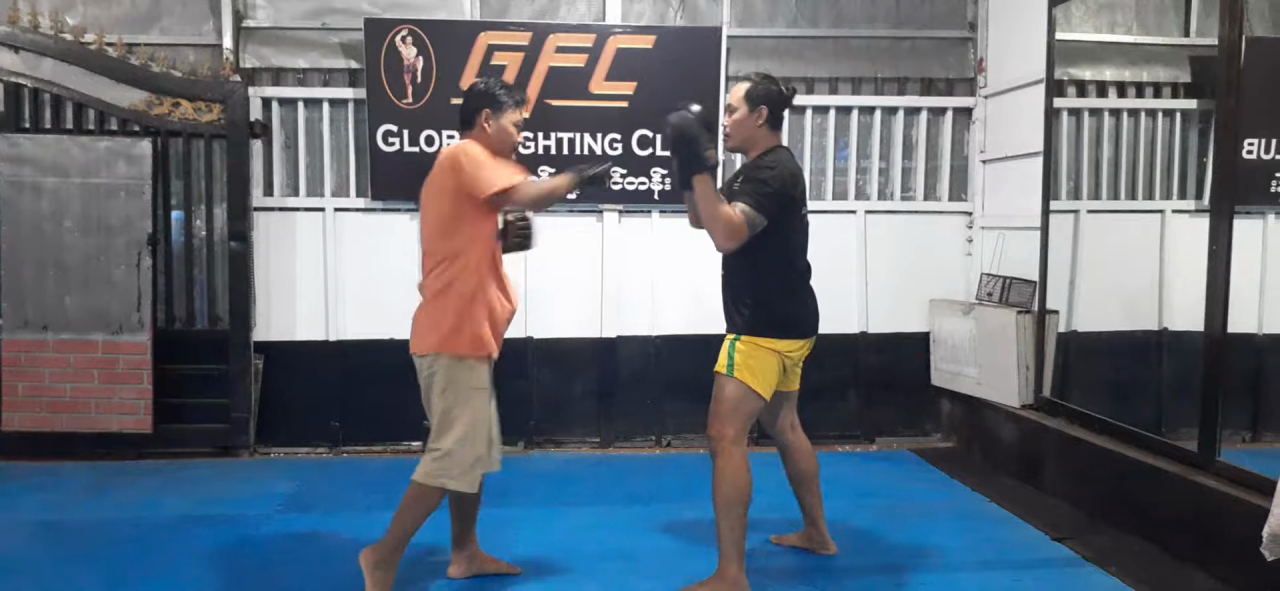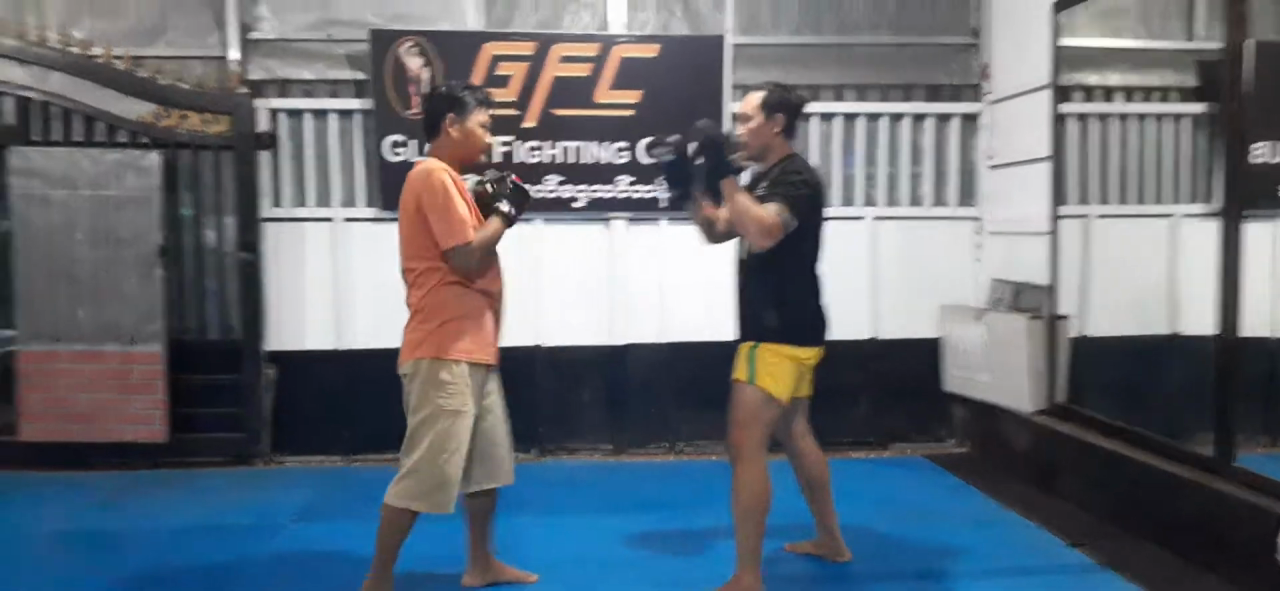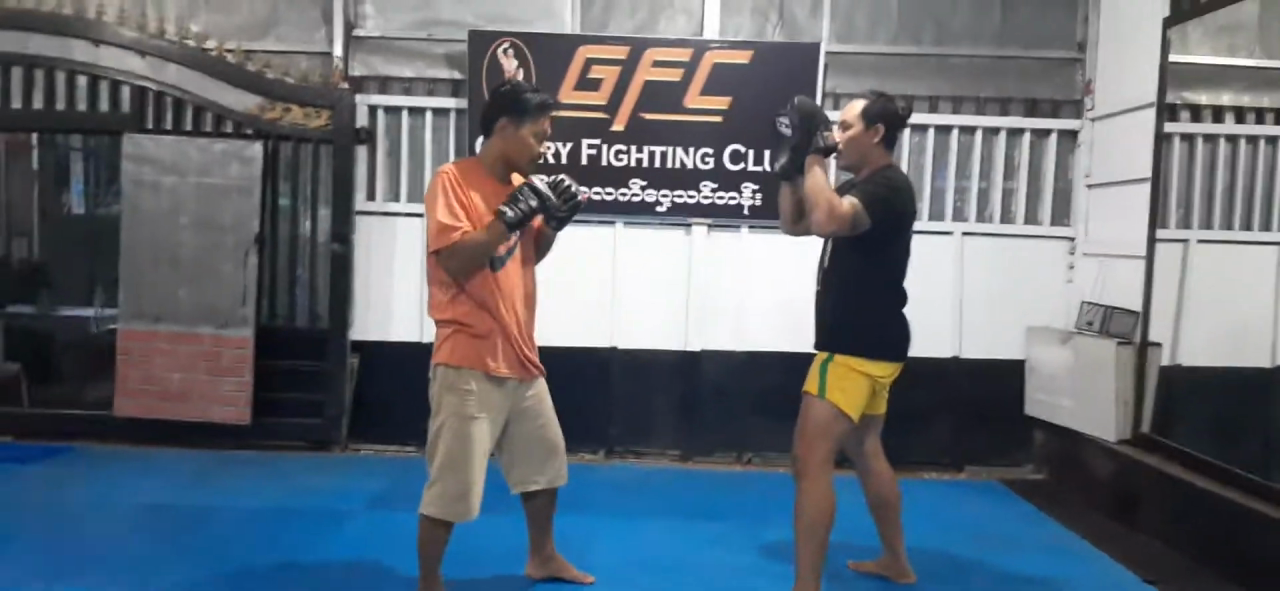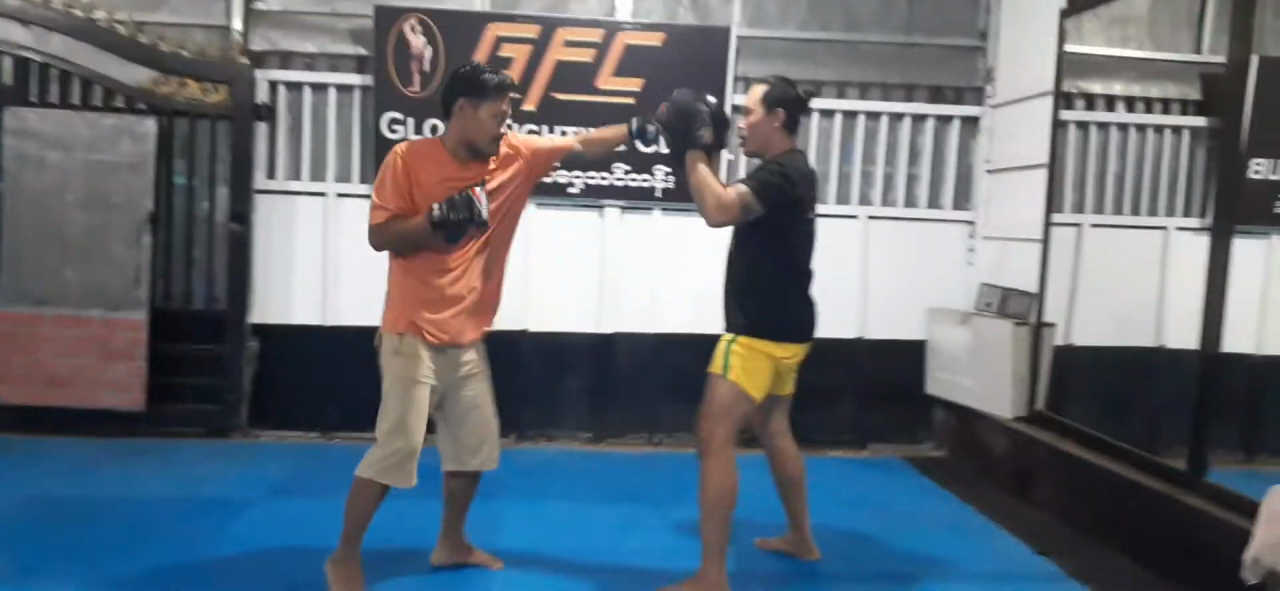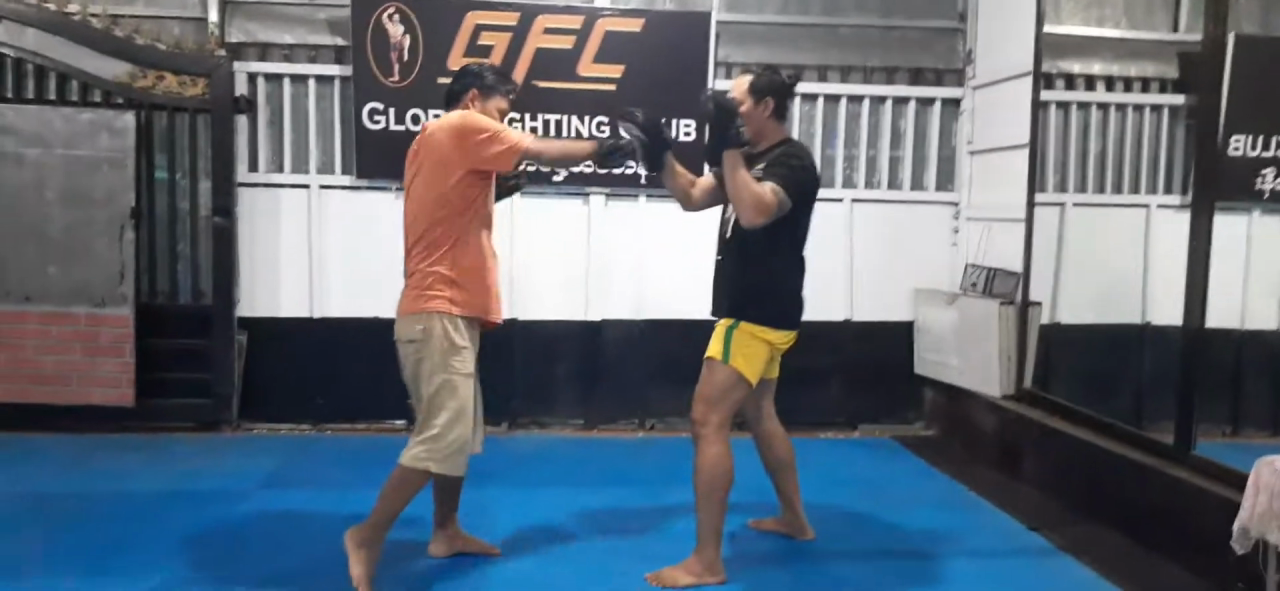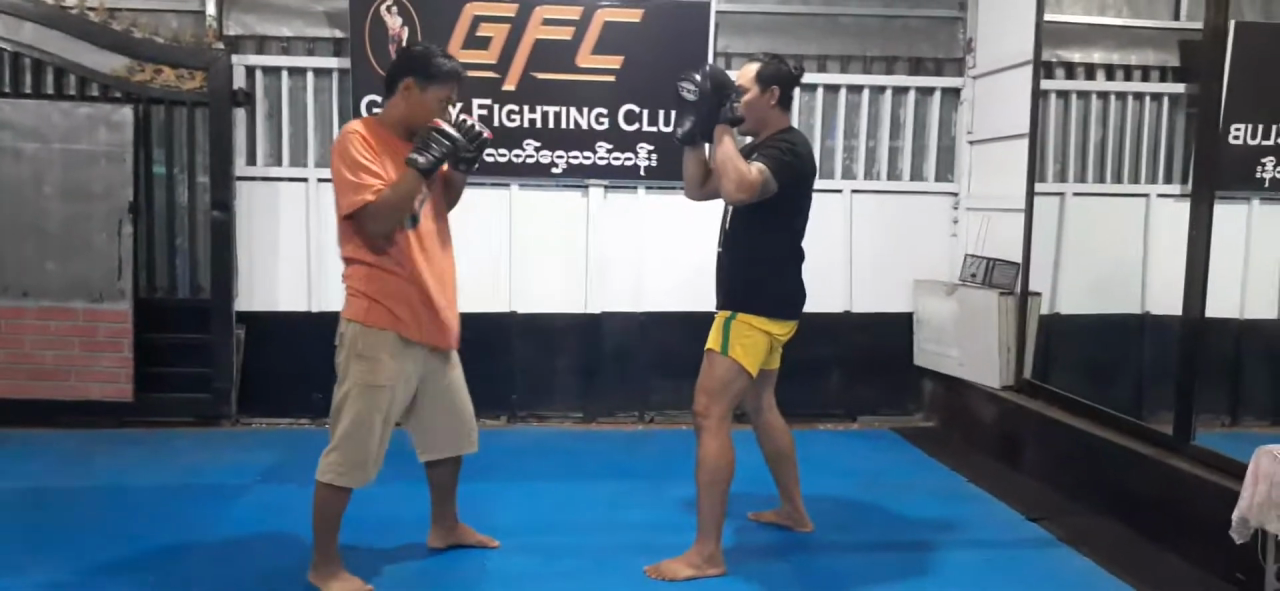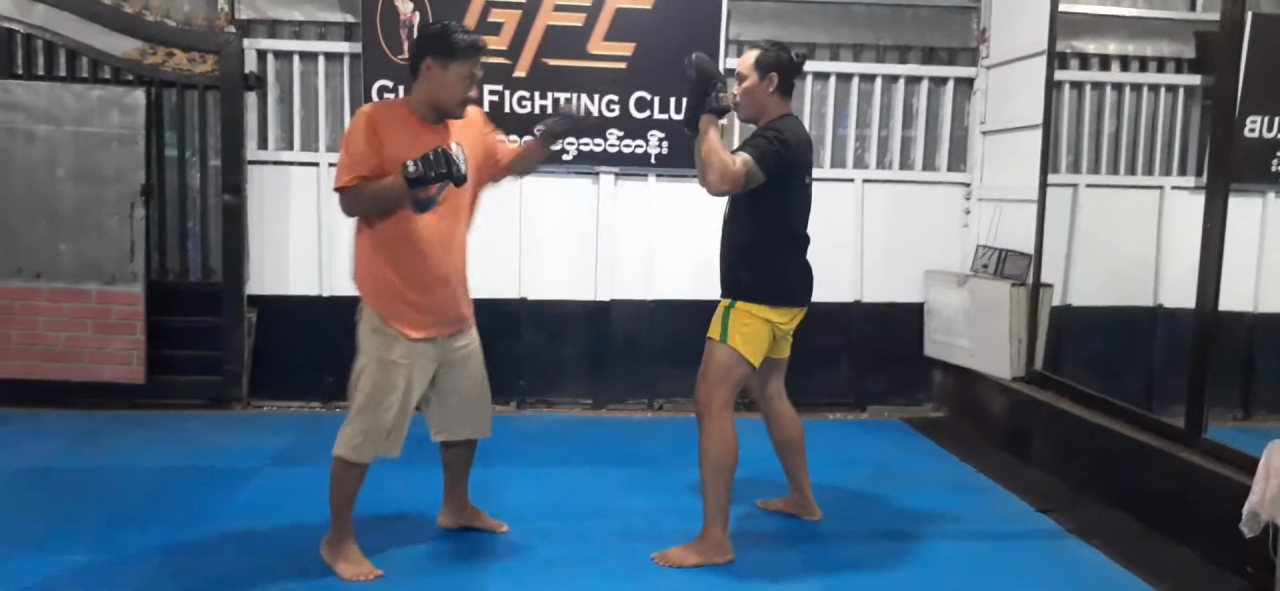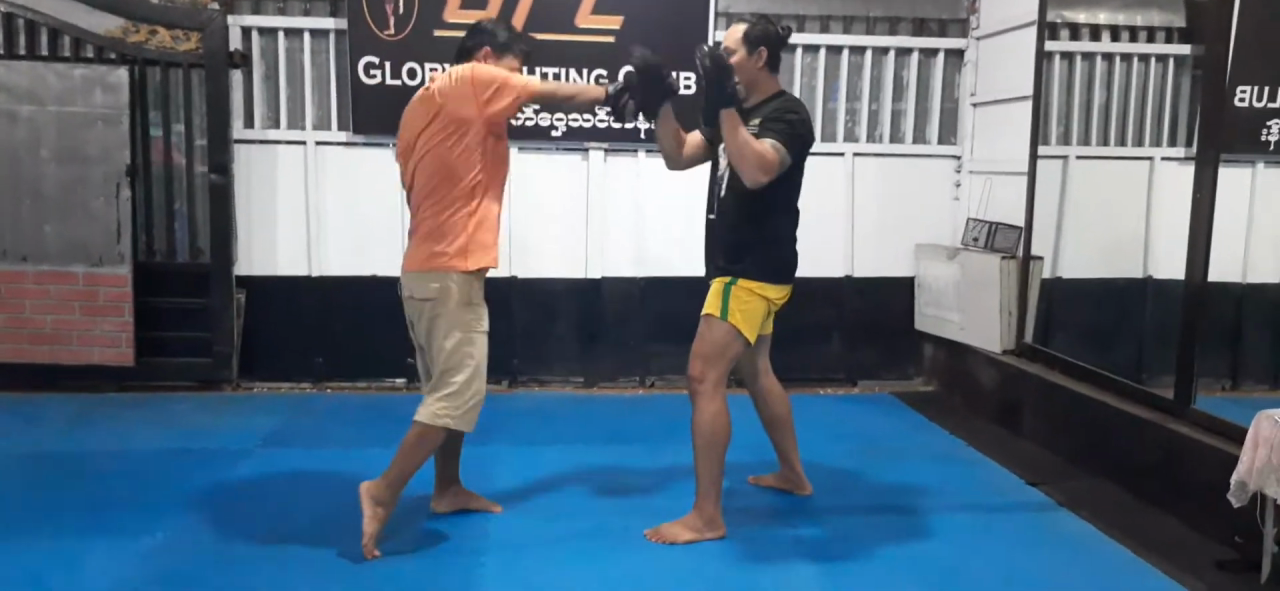
dt=0.5s
person 1, frame 1
left shoulder: (469, 166)
right shoulder: (465, 156)
right elbow: (529, 195)
right wrist: (580, 174)
left hip: (468, 336)
right hip: (454, 336)
left knee: (478, 449)
right knee: (454, 454)
person 1, frame 2
left shoulder: (444, 177)
right shoulder: (432, 175)
right elbow: (469, 256)
left wrist: (499, 213)
right wrist: (506, 214)
left hip: (471, 351)
right hip: (443, 353)
left knee: (489, 460)
right knee: (427, 472)
person 1, frame 3
left shoulder: (518, 183)
right shoulder: (451, 180)
right elbow: (455, 261)
left wrist: (553, 220)
right wrist: (511, 214)
left hip: (520, 358)
right hip: (469, 363)
left knee: (544, 460)
right knee: (453, 480)
person 1, frame 4
left shoulder: (517, 153)
right shoulder: (407, 158)
left elbow: (579, 144)
right elbow: (381, 236)
left wrist: (637, 128)
right wrist: (443, 217)
left hip: (466, 335)
right hip: (412, 332)
left knee: (475, 442)
right knee: (396, 447)
left ankle: (451, 543)
person 1, frame 5
left shoulder: (430, 143)
right shoulder: (464, 129)
right elbow: (544, 152)
left wrist: (499, 187)
right wrist: (608, 147)
left hip: (440, 310)
right hip: (440, 313)
left knee: (459, 428)
right knee: (443, 434)
left ankle: (446, 531)
right ankle: (366, 536)
person 1, frame 6
left shoulder: (423, 139)
right shoulder: (358, 139)
left elbow: (443, 203)
right elbow: (377, 222)
left wrist: (460, 162)
right wrist: (423, 161)
left hip: (433, 319)
right hip: (379, 326)
left knee: (451, 429)
right knee: (353, 445)
left ankle: (445, 526)
person 1, frame 7
left shoulder: (470, 123)
right shoulder: (374, 121)
left elbow: (508, 164)
right elbow: (353, 200)
left wrist: (547, 136)
right wrist: (415, 175)
left hip: (452, 307)
right hip: (393, 308)
left knee: (467, 410)
right knee: (370, 424)
left ankle: (457, 506)
right ankle: (338, 539)
person 1, frame 8
left shoulder: (422, 102)
right shoulder: (473, 82)
right elbow: (555, 92)
left wrist: (482, 149)
right wrist: (612, 94)
left hip: (427, 267)
right hip: (450, 269)
left knee: (454, 386)
right knee: (456, 391)
left ankle: (448, 487)
right ankle: (383, 490)
person 2, frame 1
left shoulder: (773, 172)
right shoulder: (760, 168)
left elbow: (726, 235)
right elbow: (705, 218)
left wrist: (697, 168)
right wrist: (693, 172)
left hip: (766, 327)
right hip: (782, 322)
left knee: (725, 436)
right knee: (783, 426)
right ankle: (817, 533)
person 2, frame 2
left shoulder: (797, 177)
right shoulder: (766, 179)
left elbow: (760, 237)
right elbow: (717, 230)
left wrist: (725, 176)
right wrist: (692, 186)
left hip: (781, 333)
right hip: (781, 329)
left knee: (745, 445)
right knee: (794, 433)
right ankle: (831, 539)
person 2, frame 3
left shoulder: (887, 188)
right shoulder: (861, 187)
left elbow: (825, 221)
right elbow: (795, 224)
left wrist: (813, 155)
right wrist: (791, 166)
left hip: (859, 348)
right hip: (866, 345)
left knee: (811, 459)
right knee: (865, 450)
person 2, frame 4
left shoulder: (784, 173)
right shoulder: (779, 172)
left elbow: (717, 210)
right elbow: (719, 208)
left wrist: (692, 148)
right wrist: (704, 149)
left hip: (764, 330)
right hip: (777, 327)
left knee: (714, 438)
right knee: (773, 431)
right ankle: (800, 539)
person 2, frame 5
left shoulder: (792, 162)
right shoulder: (749, 159)
left elbow: (753, 214)
right elbow: (693, 197)
left wrist: (728, 149)
right wrist: (659, 152)
left hip: (760, 314)
right hip: (753, 311)
left knee: (707, 422)
right knee: (760, 414)
right ankle: (794, 519)
person 2, frame 6
left shoulder: (789, 150)
right shoulder: (761, 149)
left elbow: (736, 189)
right elbow: (698, 188)
left wrist: (721, 124)
right wrist: (694, 131)
left hip: (758, 305)
right hip: (761, 301)
left knee: (710, 413)
right knee: (759, 405)
left ankle: (707, 553)
right ankle: (794, 510)
person 2, frame 7
left shoulder: (781, 137)
right shoulder: (771, 135)
left elbow: (721, 181)
right elbow: (713, 178)
left wrist: (709, 112)
right wrist: (701, 121)
left hip: (760, 293)
right hip: (775, 290)
left knee: (712, 402)
right knee: (769, 393)
left ankle: (715, 540)
right ankle: (803, 499)
person 2, frame 8
left shoulder: (787, 115)
right shoulder: (739, 114)
left elbow: (756, 172)
right elbow: (679, 156)
left wrist: (725, 106)
right wrist: (657, 101)
left hip: (755, 270)
right hip: (741, 266)
left knee: (704, 377)
right knee: (755, 370)
left ankle: (707, 516)
right ankle: (793, 474)
